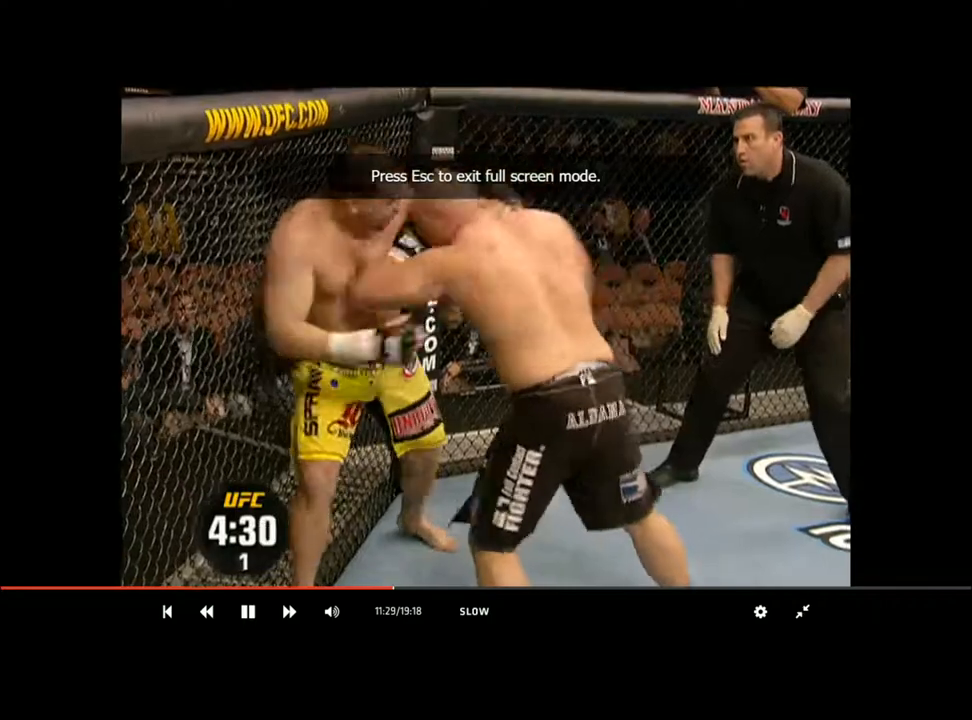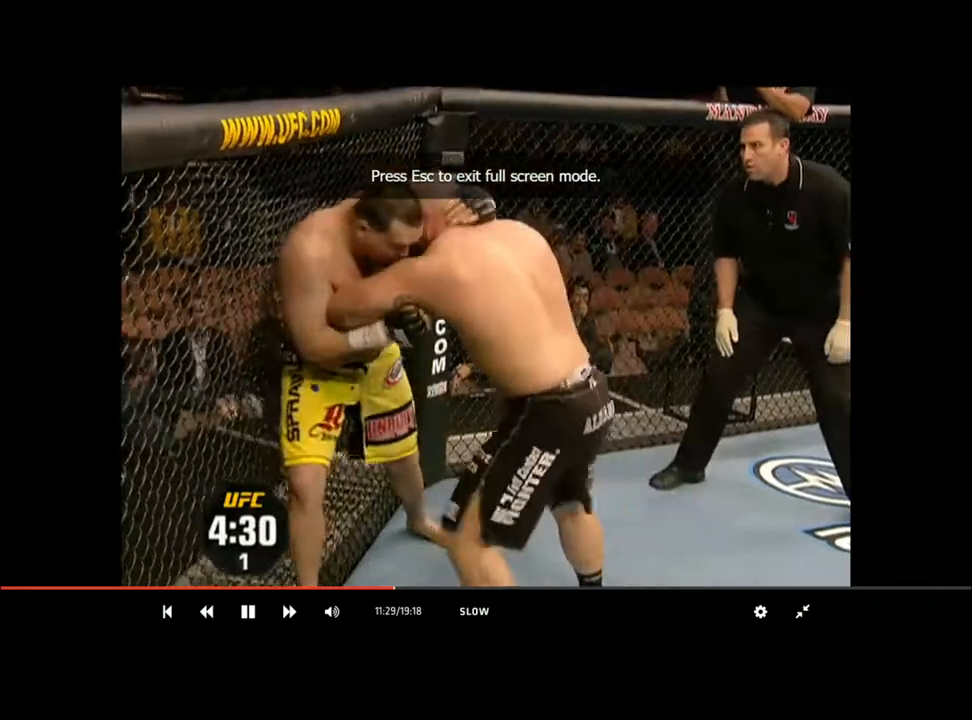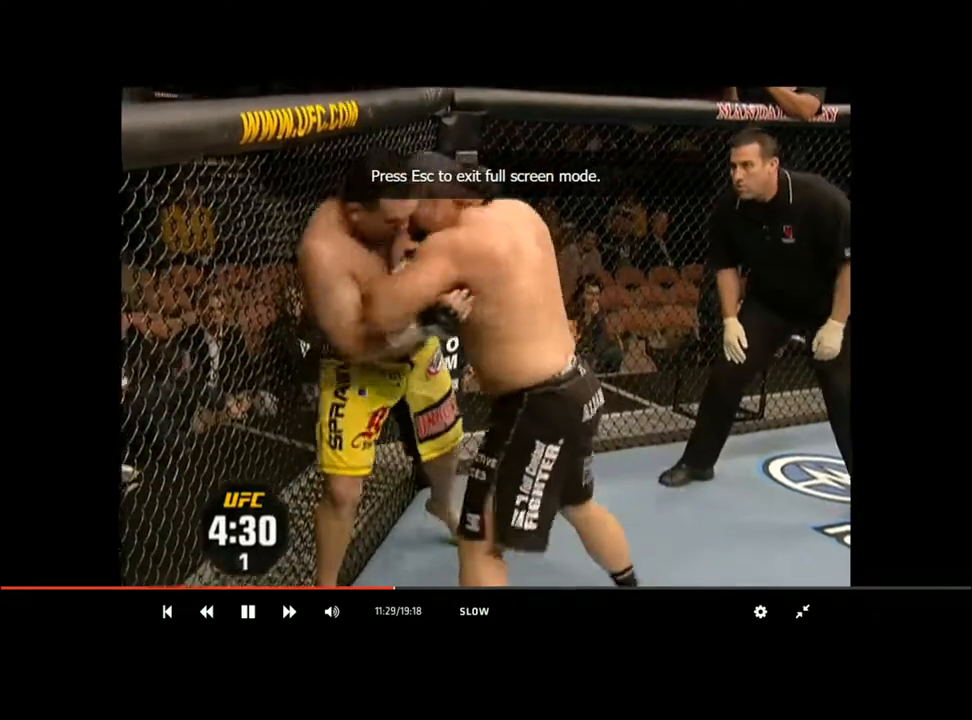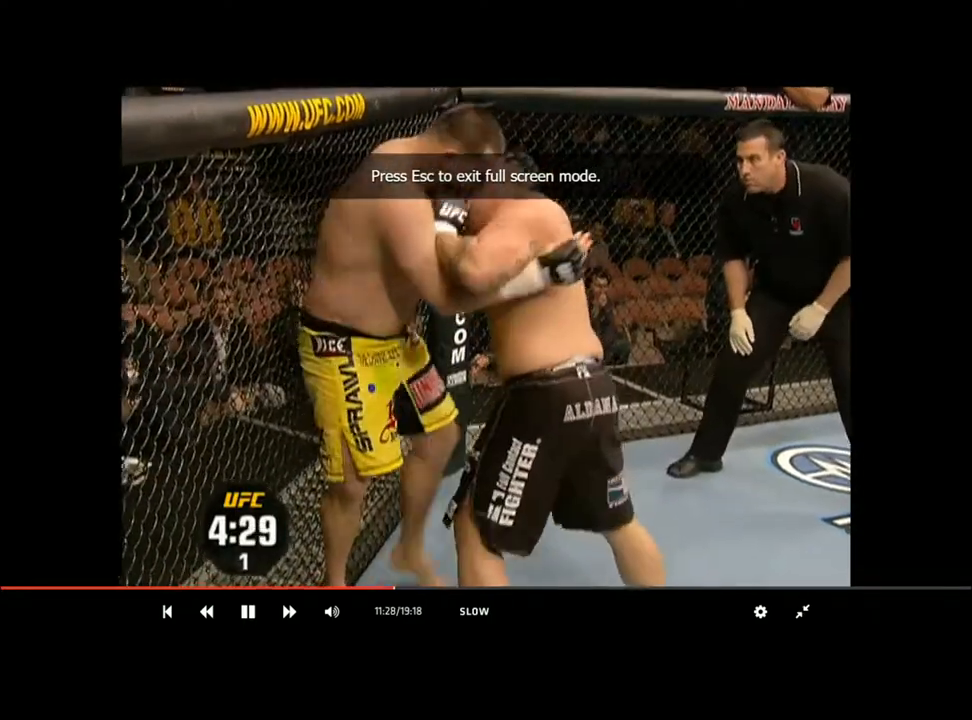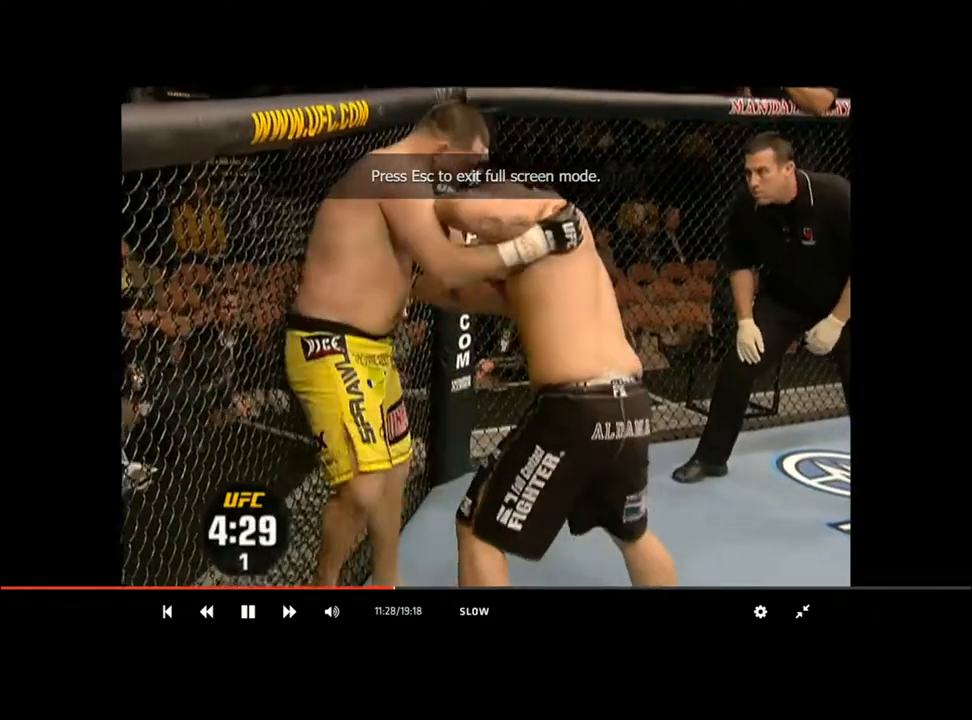
dt=0.3s
person 1, frame 1
left shoulder: (394, 208)
right shoulder: (297, 238)
right elbow: (284, 335)
right wrist: (362, 346)
left hip: (394, 351)
right hip: (329, 365)
left knee: (427, 446)
right knee: (317, 482)
left ankle: (413, 518)
right ankle: (302, 588)
person 1, frame 2
left shoulder: (396, 224)
right shoulder: (310, 250)
right elbow: (314, 343)
left wrist: (466, 215)
right wrist: (380, 331)
left hip: (379, 358)
right hip: (317, 370)
left knee: (403, 455)
right knee: (306, 484)
left ankle: (418, 520)
right ankle: (307, 591)
person 1, frame 3
left shoulder: (397, 190)
right shoulder: (323, 249)
right elbow: (353, 342)
right wrist: (417, 325)
left hip: (418, 351)
right hip: (356, 365)
left knee: (444, 444)
right knee: (343, 490)
left ankle: (442, 506)
right ankle: (325, 588)
person 1, frame 4
left shoulder: (406, 157)
right shoulder: (398, 198)
right elbow: (447, 296)
right wrist: (539, 274)
left hip: (391, 333)
right hip: (343, 349)
left knee: (438, 437)
right knee: (351, 483)
left ankle: (410, 549)
right ankle: (335, 583)
person 1, frame 5
left shoulder: (396, 175)
right shoulder: (397, 175)
right elbow: (446, 268)
right wrist: (534, 244)
left hip: (369, 348)
right hip: (332, 349)
left knee: (393, 473)
right knee: (362, 489)
left ankle: (386, 582)
right ankle: (322, 591)
person 2, frame 1
left shoulder: (451, 262)
right shoulder: (550, 224)
left elbow: (365, 291)
left hip: (547, 409)
right hip: (607, 392)
left knee: (491, 543)
right knee: (639, 514)
right ankle: (682, 588)
person 2, frame 2
left shoulder: (433, 268)
right shoulder: (520, 232)
left elbow: (339, 311)
left hip: (547, 412)
right hip: (591, 396)
left knee: (468, 537)
right knee: (567, 504)
right ankle: (594, 585)
person 2, frame 3
left shoulder: (453, 246)
right shoulder: (520, 213)
left elbow: (380, 317)
left wrist: (381, 280)
left hip: (537, 405)
right hip: (573, 388)
left knee: (480, 542)
right knee: (577, 502)
right ankle: (627, 583)
person 2, frame 4
left shoulder: (515, 219)
right shoulder: (542, 210)
left elbow: (476, 270)
left wrist: (439, 234)
left hip: (543, 398)
right hip: (593, 389)
left knee: (475, 534)
right knee: (617, 522)
person 2, frame 5
left shoulder: (552, 214)
left elbow: (465, 209)
right elbow: (462, 293)
left wrist: (442, 203)
left hip: (575, 411)
right hip: (631, 407)
left knee: (478, 534)
right knee: (632, 534)
person 3, frame 1
left shoulder: (822, 184)
right shoulder: (730, 191)
left elbow: (842, 256)
right elbow: (722, 250)
left wrist: (804, 312)
right wrist: (719, 307)
left hip: (818, 309)
right hip: (753, 301)
left knee: (831, 398)
right knee: (713, 378)
left ankle: (849, 489)
right ankle: (682, 463)
person 3, frame 2
left shoulder: (828, 188)
right shoulder: (736, 195)
left elbow: (848, 258)
right elbow: (726, 254)
left wrist: (842, 325)
right wrist: (726, 310)
left hip: (820, 310)
right hip: (757, 304)
left knee: (836, 399)
right knee: (718, 379)
left ankle: (849, 487)
right ankle: (689, 465)
person 3, frame 3
left shoulder: (821, 198)
right shoulder: (729, 209)
left elbow: (848, 262)
right elbow: (725, 265)
left wrist: (835, 324)
right wrist: (730, 319)
left hip: (827, 307)
right hip: (766, 303)
left knee: (843, 394)
right knee: (725, 377)
right ankle: (697, 462)
person 3, frame 4
left shoulder: (828, 189)
right shoulder: (737, 200)
left elbow: (849, 256)
right elbow: (733, 257)
left wrist: (819, 309)
right wrist: (738, 311)
left hip: (835, 297)
right hip: (773, 293)
left knee: (848, 380)
right knee: (732, 366)
right ankle: (706, 453)
person 3, frame 5
left shoulder: (837, 197)
right shoulder: (746, 208)
right elbow: (741, 266)
left wrist: (836, 321)
right wrist: (745, 321)
left hip: (841, 303)
right hip: (782, 298)
right knee: (736, 368)
right ankle: (711, 457)
